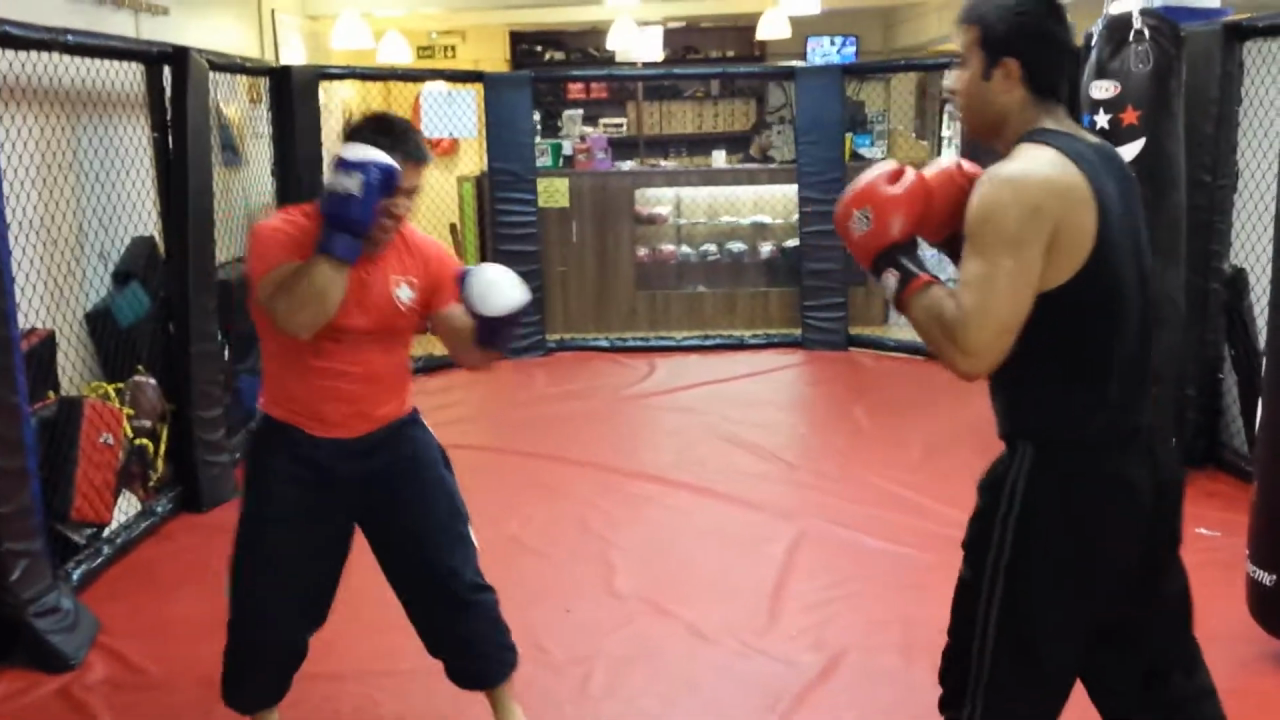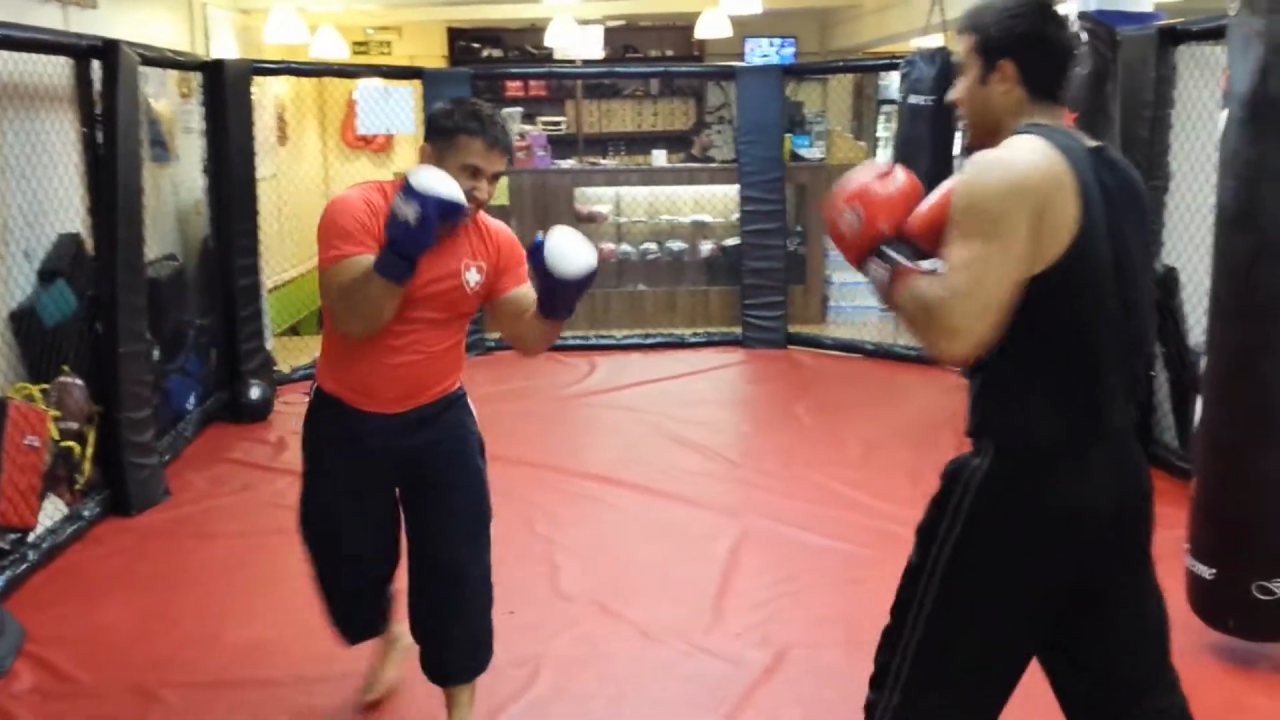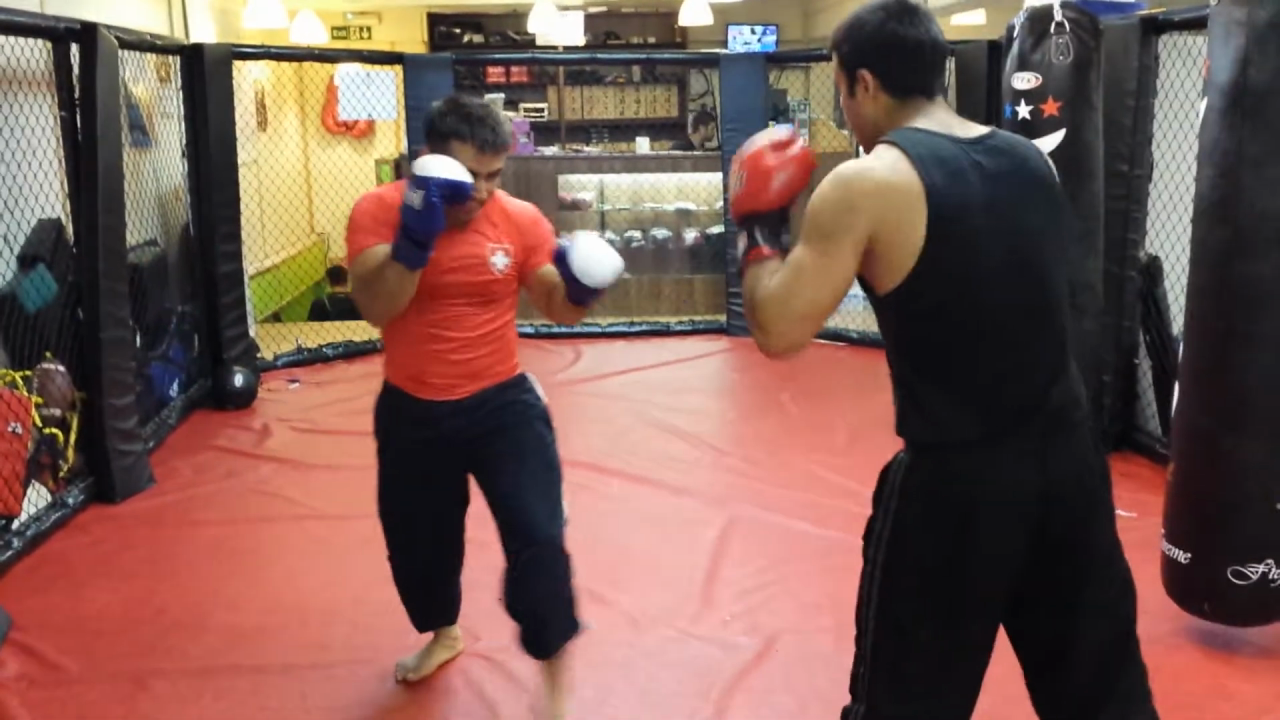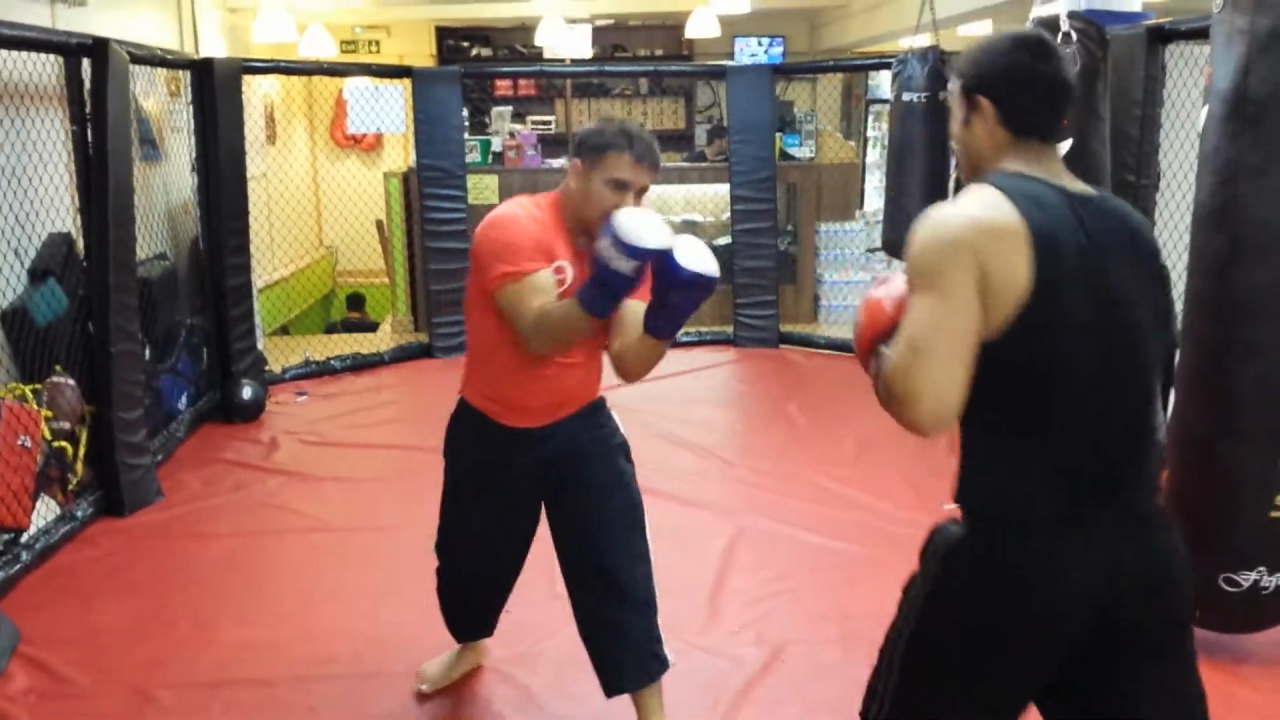
dt=0.4s
person 1, frame 1
left shoulder: (1019, 183)
right shoulder: (1101, 162)
left elbow: (970, 348)
left wrist: (894, 261)
right wrist: (975, 230)
left hip: (1060, 478)
right hip: (1138, 464)
person 1, frame 2
left shoulder: (1001, 171)
right shoulder: (1116, 174)
left elbow: (953, 334)
left wrist: (883, 254)
left hip: (1022, 481)
right hip: (1113, 472)
person 1, frame 3
left shoulder: (864, 185)
right shoulder: (1032, 162)
left elbow: (777, 330)
left wrist: (757, 224)
left hip: (954, 482)
right hip: (1065, 457)
person 1, frame 4
left shoulder: (963, 227)
right shoulder: (1132, 228)
left elbow: (927, 404)
left wrist: (879, 349)
left hip: (1012, 560)
right hip: (1139, 549)
person 2, frame 1
left shoulder: (427, 256)
right shoulder: (281, 235)
left elbow: (467, 351)
right elbow: (299, 321)
left wrist: (490, 331)
right wrist: (341, 232)
left hip: (393, 442)
right hip: (296, 451)
left knee: (452, 580)
right knee: (269, 601)
person 2, frame 2
left shoulder: (494, 241)
right shoulder: (356, 211)
left elbow: (528, 337)
right elbow: (353, 321)
left wrist: (559, 303)
right wrist: (404, 247)
left hip: (437, 419)
right hip: (346, 420)
left knee: (457, 568)
right knee: (346, 556)
right ankle: (386, 639)
person 2, frame 3
left shoulder: (520, 220)
right shoulder: (377, 211)
left elbow: (560, 309)
right elbow: (376, 308)
left wrist: (585, 286)
right wrist: (417, 235)
left hip: (502, 403)
right hip: (412, 411)
left knee: (536, 534)
right knee: (417, 540)
right ankle: (441, 634)
person 2, frame 4
left shoulder: (629, 252)
right shoulder: (512, 228)
left elbow: (631, 366)
right elbow: (540, 339)
left wrist: (669, 313)
right wrist: (601, 290)
left hip: (578, 430)
right hip: (490, 432)
left knee: (618, 572)
right knee: (468, 560)
right ankle: (469, 645)
